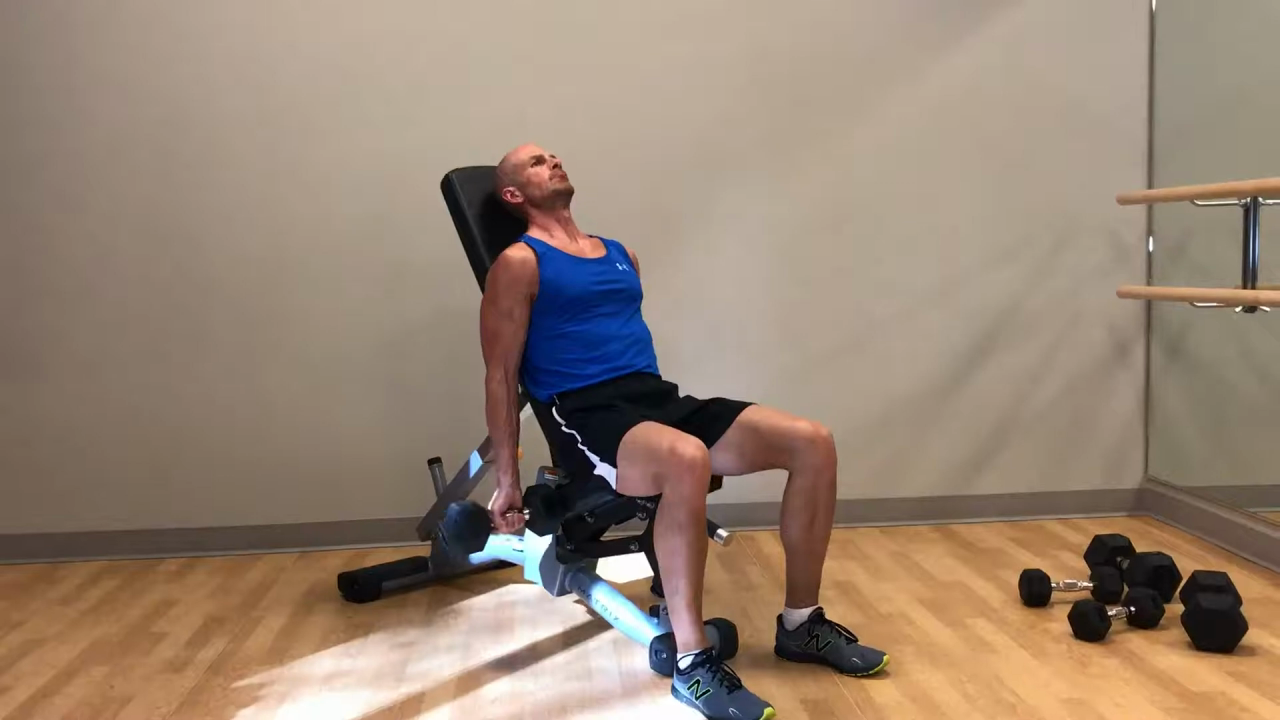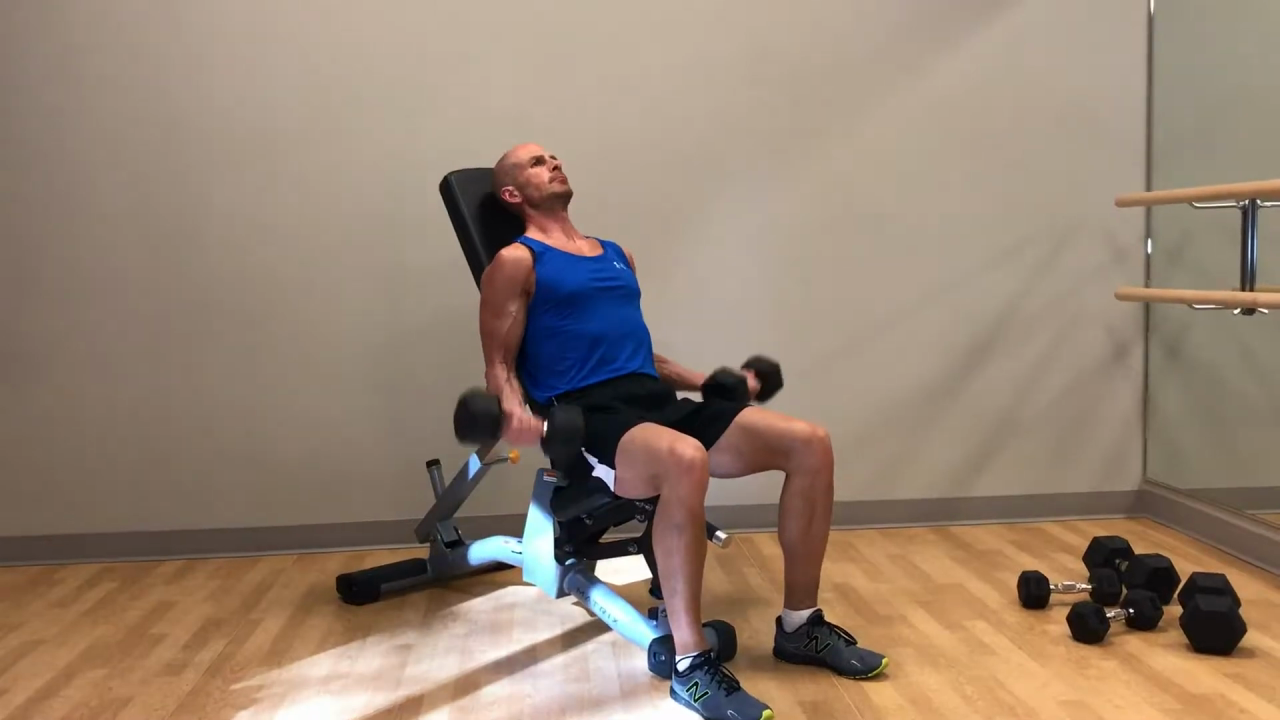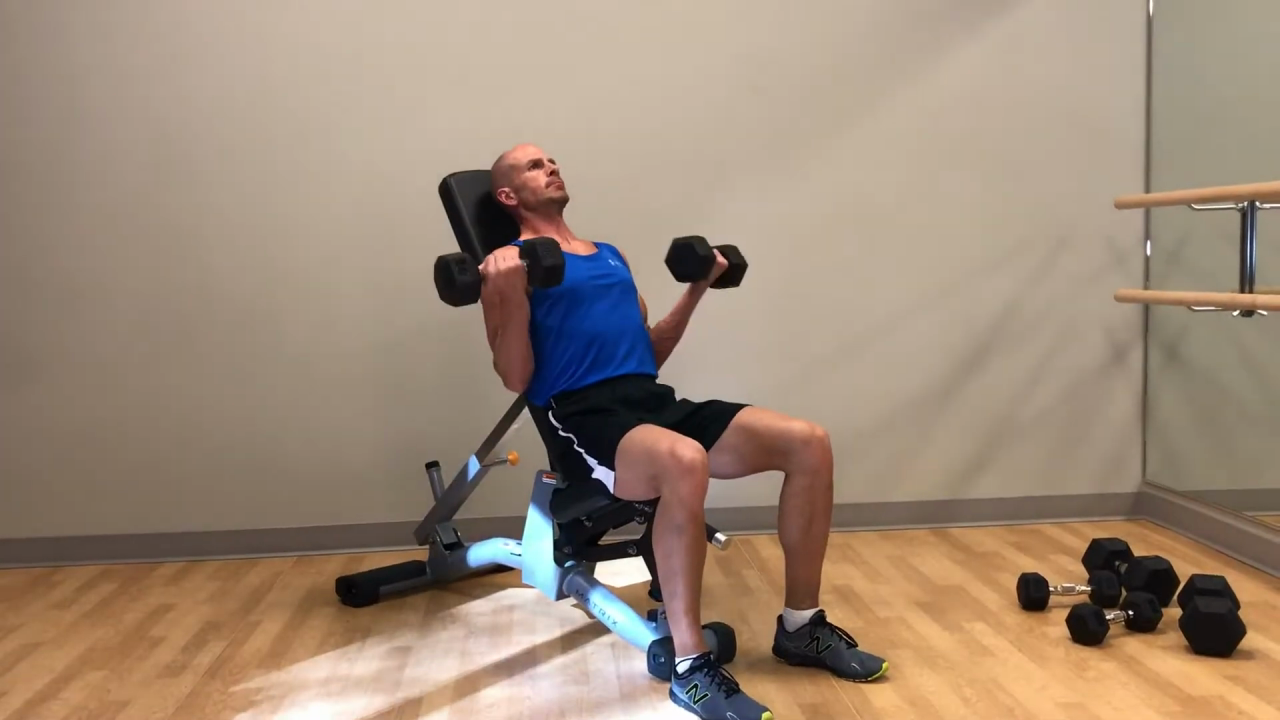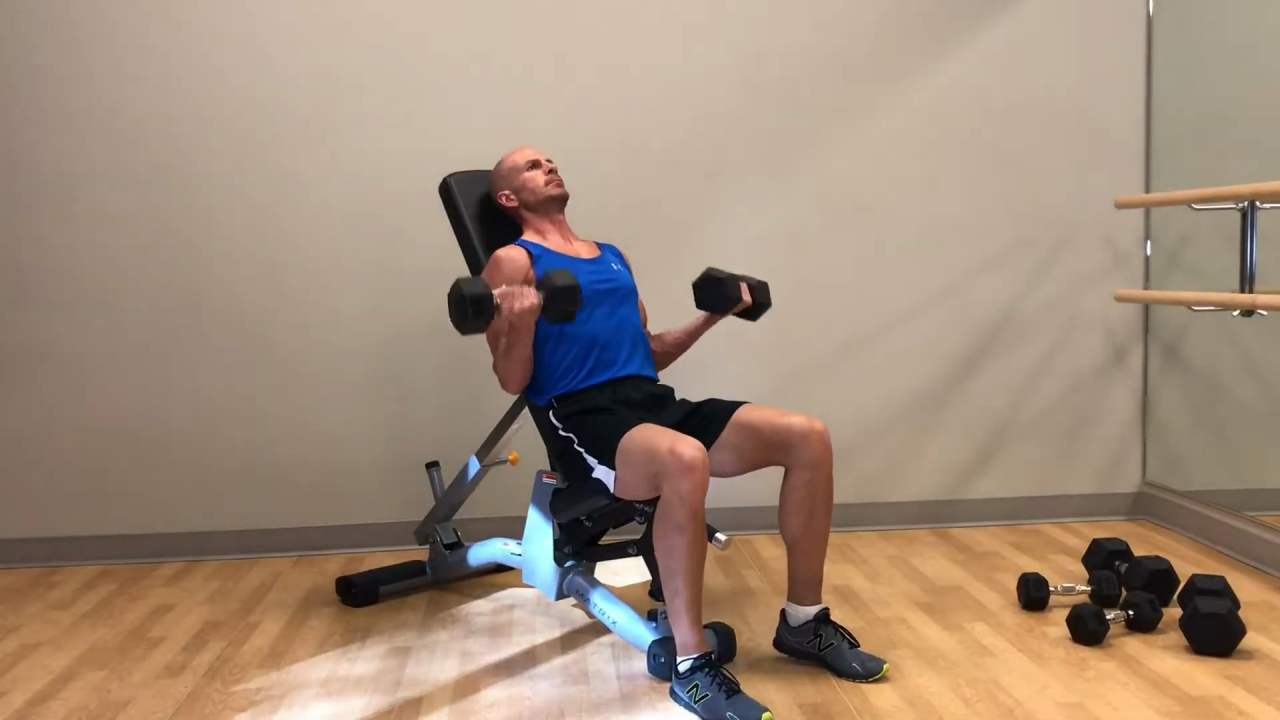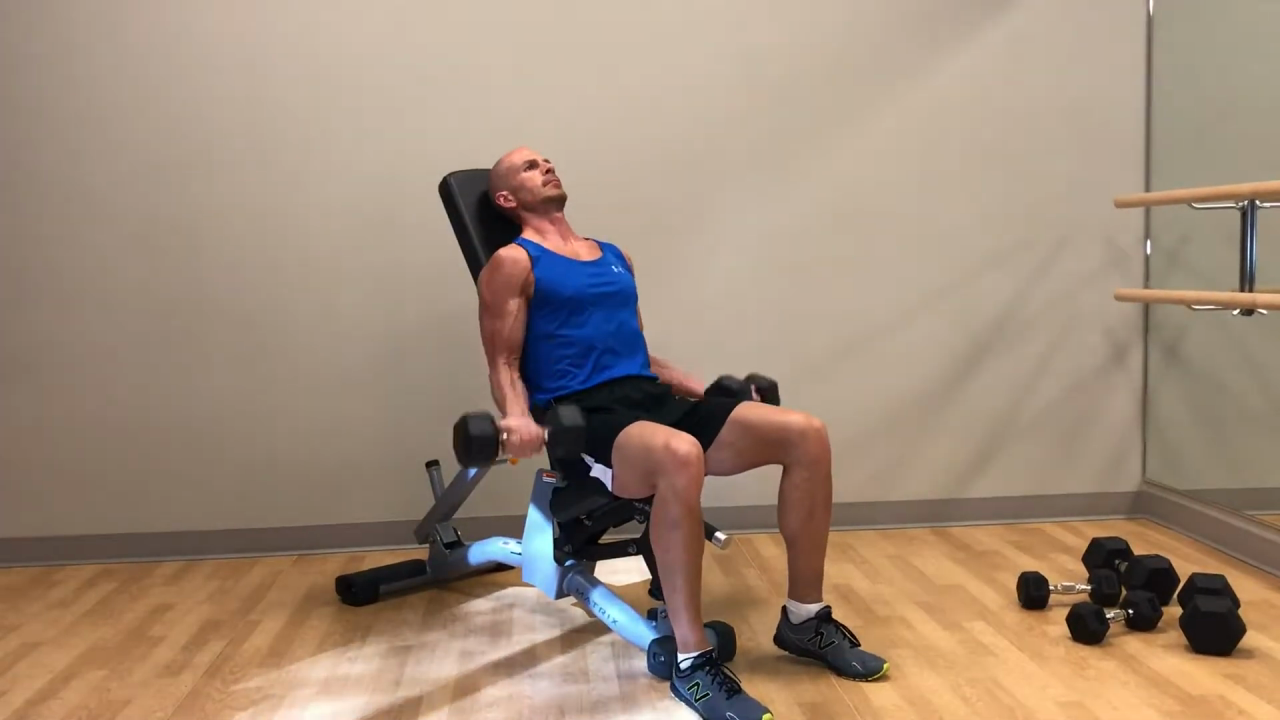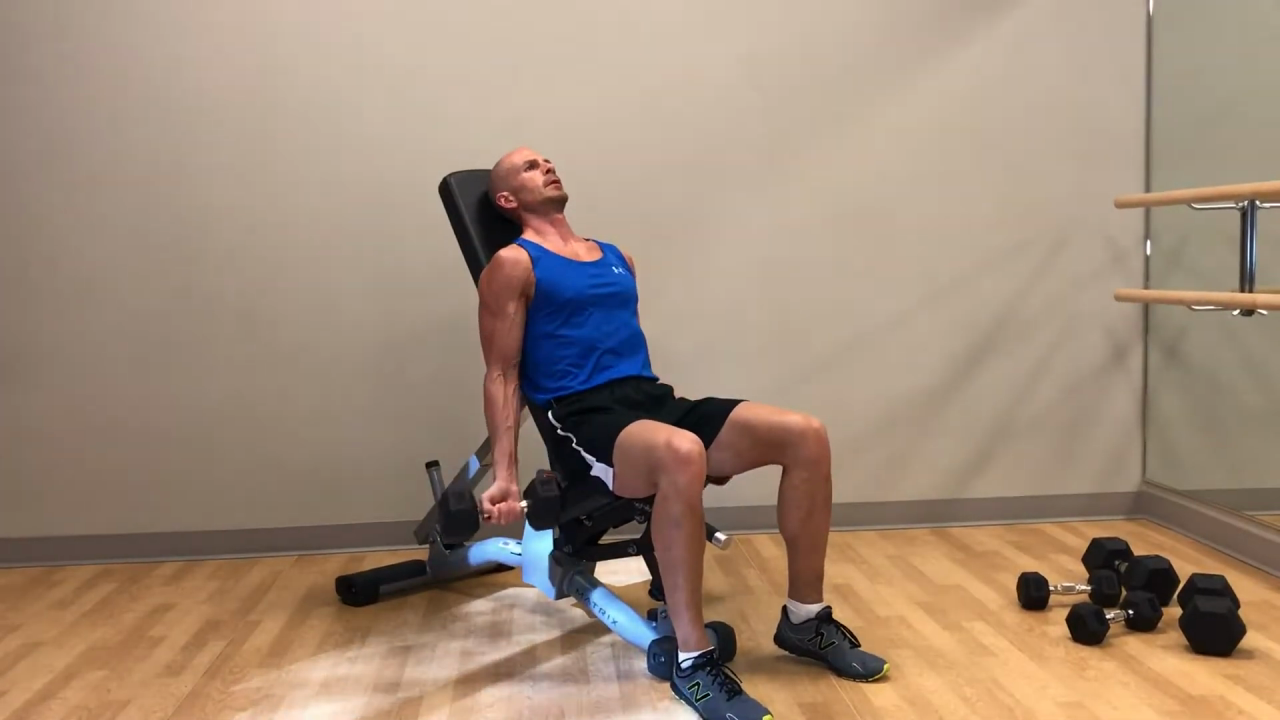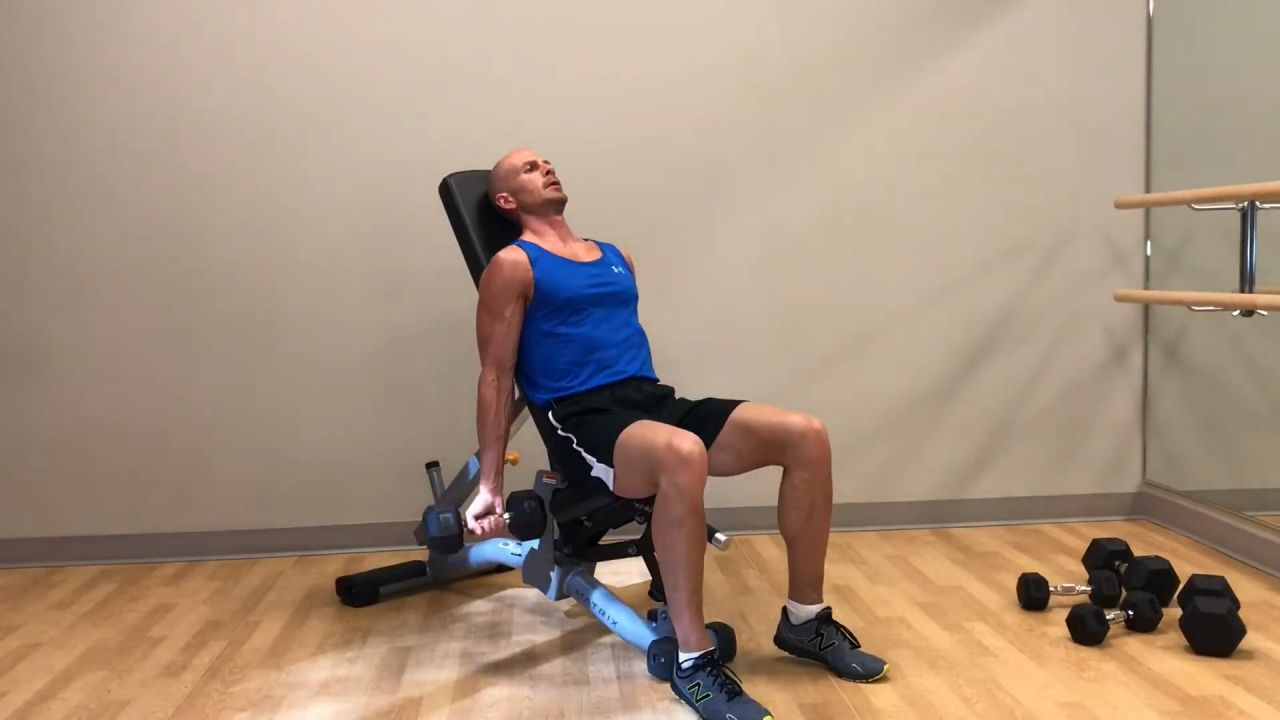
dt=0.5s
person 1, frame 1
left shoulder: (620, 255)
right shoulder: (519, 264)
right elbow: (501, 376)
right wrist: (508, 481)
left hip: (657, 397)
right hip: (588, 416)
left knee: (812, 443)
right knee: (685, 460)
left ankle: (801, 623)
right ankle: (693, 661)
person 1, frame 2
left shoulder: (616, 255)
right shoulder: (515, 262)
right elbow: (499, 362)
left wrist: (705, 382)
right wrist: (516, 412)
left hip: (653, 398)
right hip: (587, 418)
left knee: (809, 444)
right knee: (684, 461)
left ankle: (800, 625)
right ankle: (691, 665)
person 1, frame 3
left shoulder: (611, 255)
right shoulder: (510, 261)
right elbow: (517, 379)
left wrist: (694, 290)
right wrist: (510, 295)
left hip: (654, 401)
right hip: (585, 418)
left knee: (808, 443)
right knee: (684, 462)
left ankle: (801, 626)
right ankle: (690, 667)
person 1, frame 4
left shoulder: (613, 256)
right shoulder: (512, 261)
right elbow: (513, 381)
left wrist: (709, 316)
right wrist: (521, 321)
left hip: (654, 401)
right hip: (585, 419)
left knee: (808, 437)
right knee: (684, 461)
left ankle: (804, 621)
right ankle: (691, 666)
person 1, frame 5
left shoulder: (615, 256)
right shoulder: (512, 263)
right elbow: (505, 364)
left wrist: (703, 389)
right wrist: (518, 420)
left hip: (650, 398)
right hip: (585, 417)
left knee: (806, 434)
right knee: (678, 455)
left ankle: (805, 618)
right ankle: (692, 661)
person 1, frame 6
left shoulder: (616, 258)
right shoulder: (513, 265)
right elbow: (502, 376)
left wrist: (677, 417)
right wrist: (505, 474)
left hip: (652, 398)
right hip: (585, 418)
left knee: (805, 436)
right knee: (680, 454)
left ankle: (805, 618)
right ankle: (693, 661)
person 1, frame 7
left shoulder: (616, 258)
right shoulder: (514, 266)
right elbow: (496, 378)
right wrist: (489, 487)
left hip: (653, 401)
right hip: (586, 420)
left knee: (806, 436)
right knee: (682, 455)
left ankle: (806, 620)
right ankle: (693, 661)
